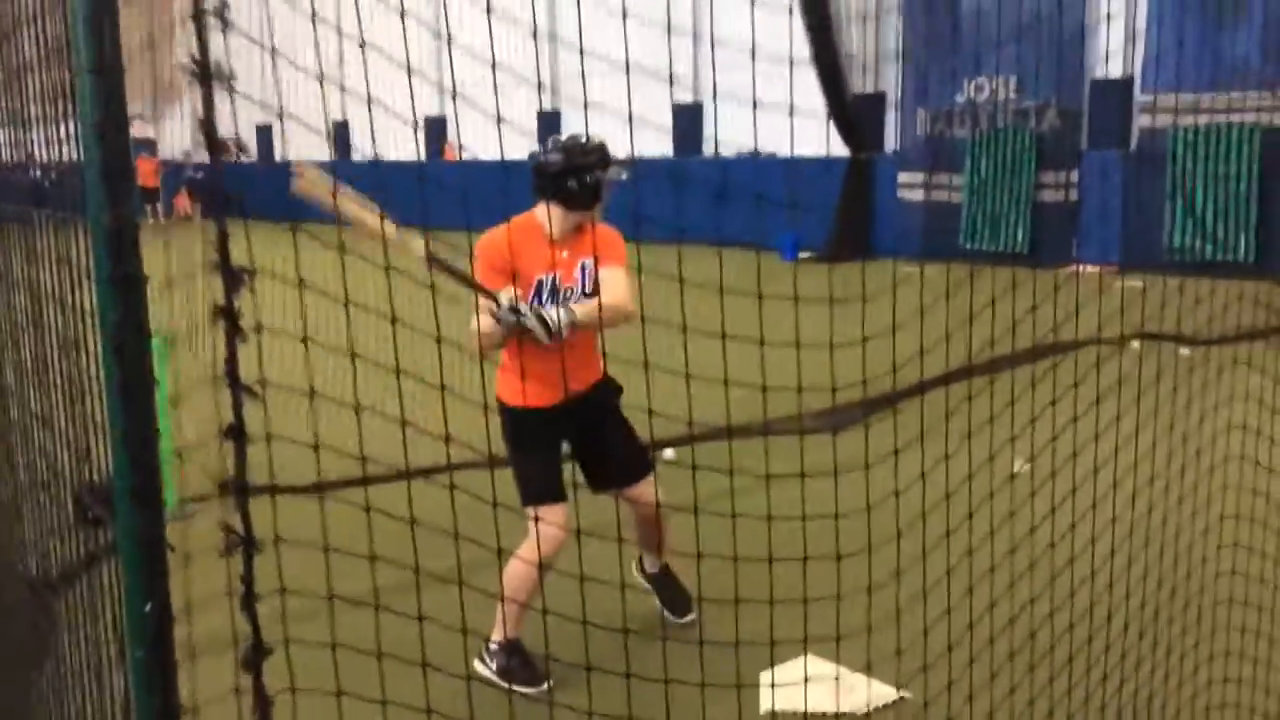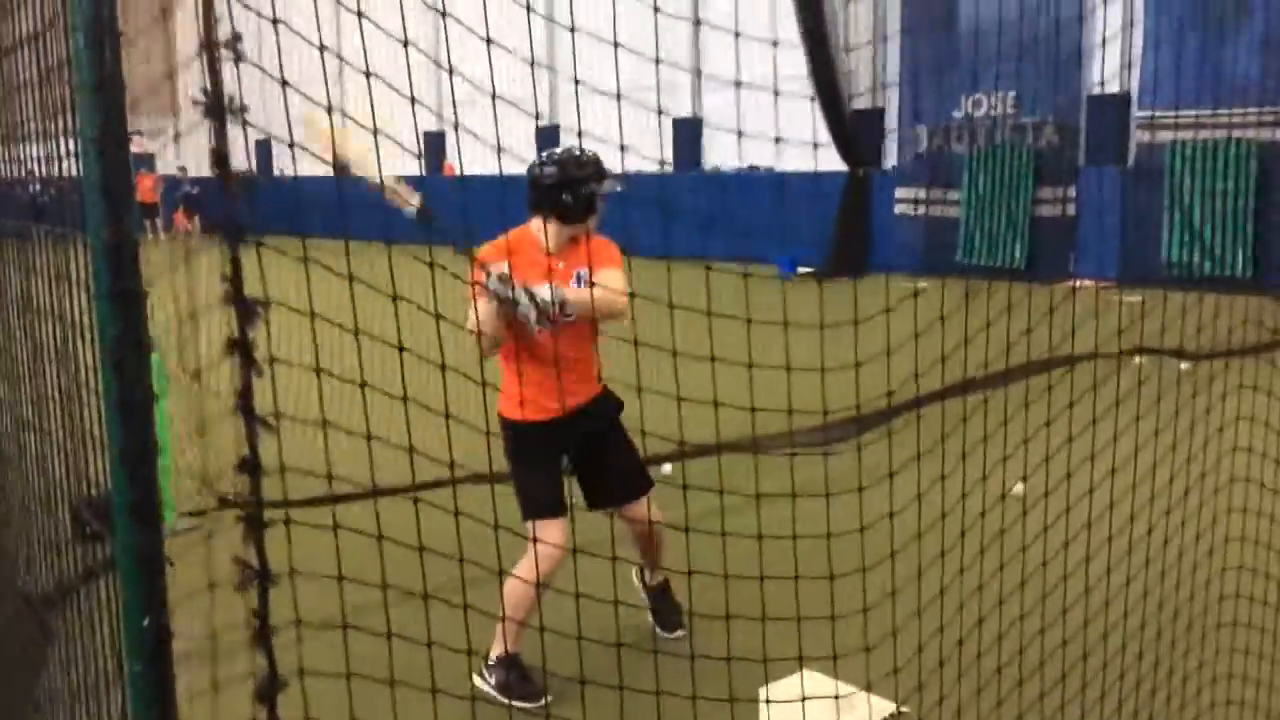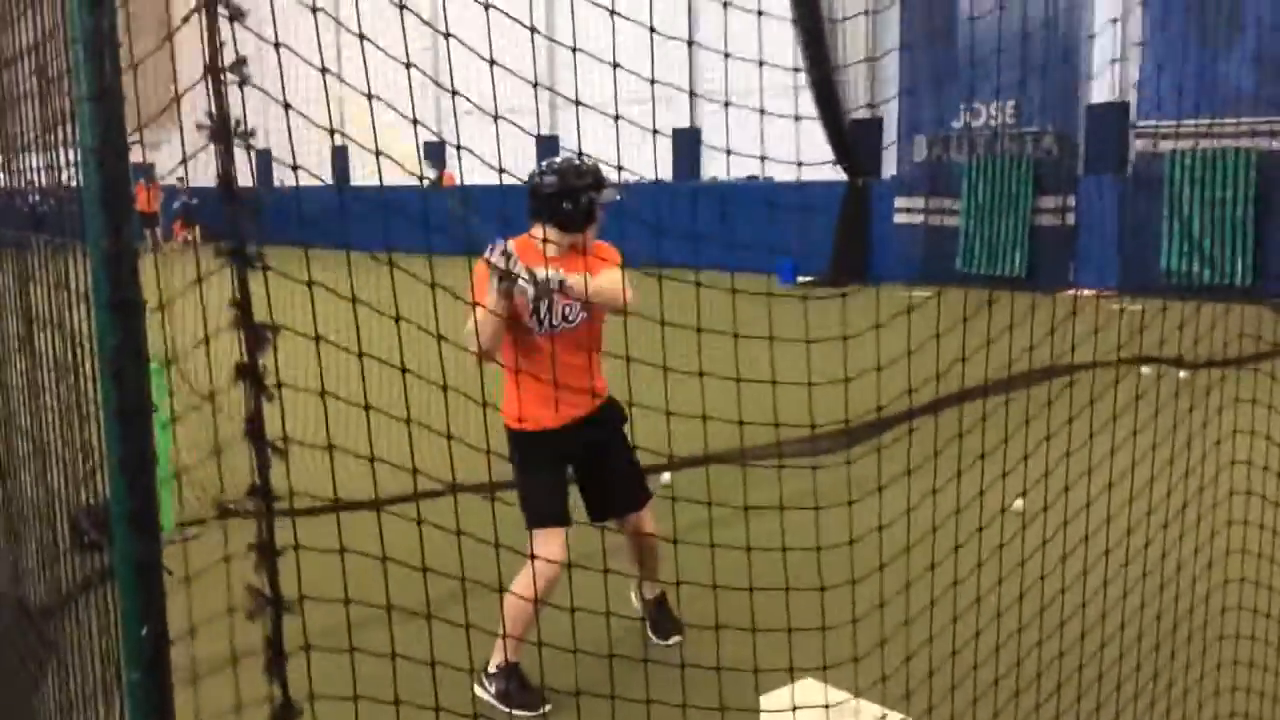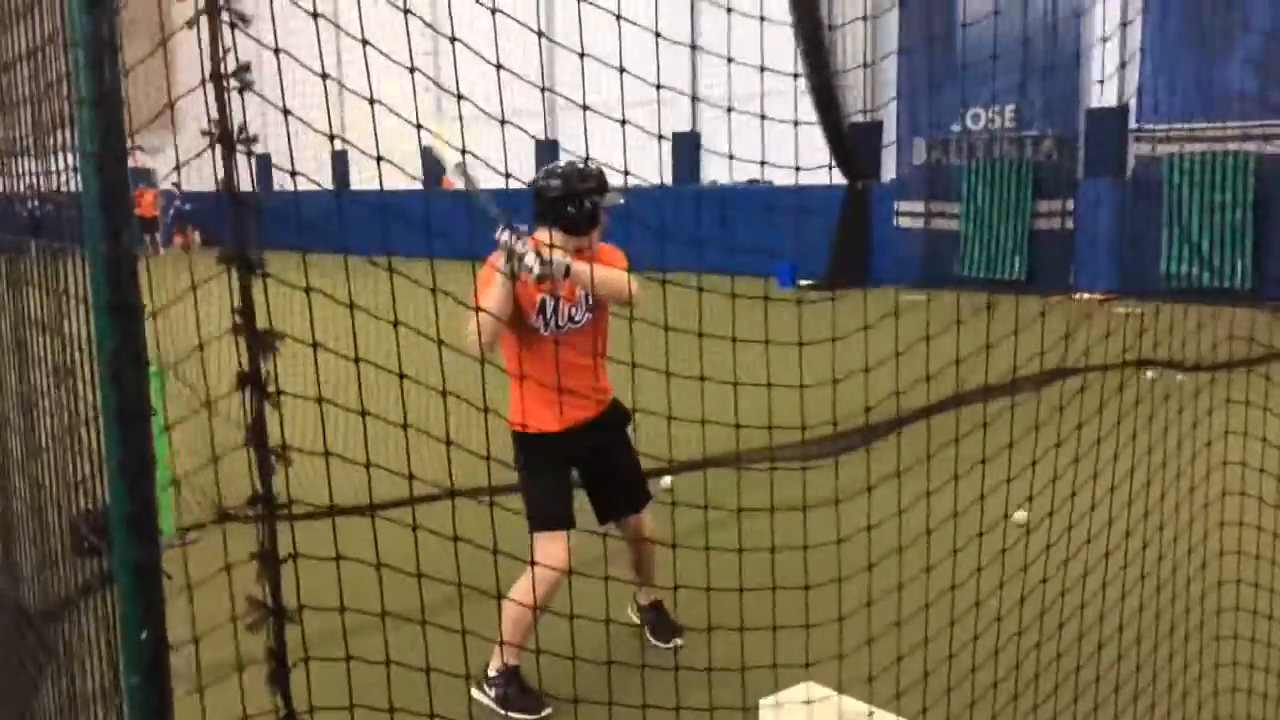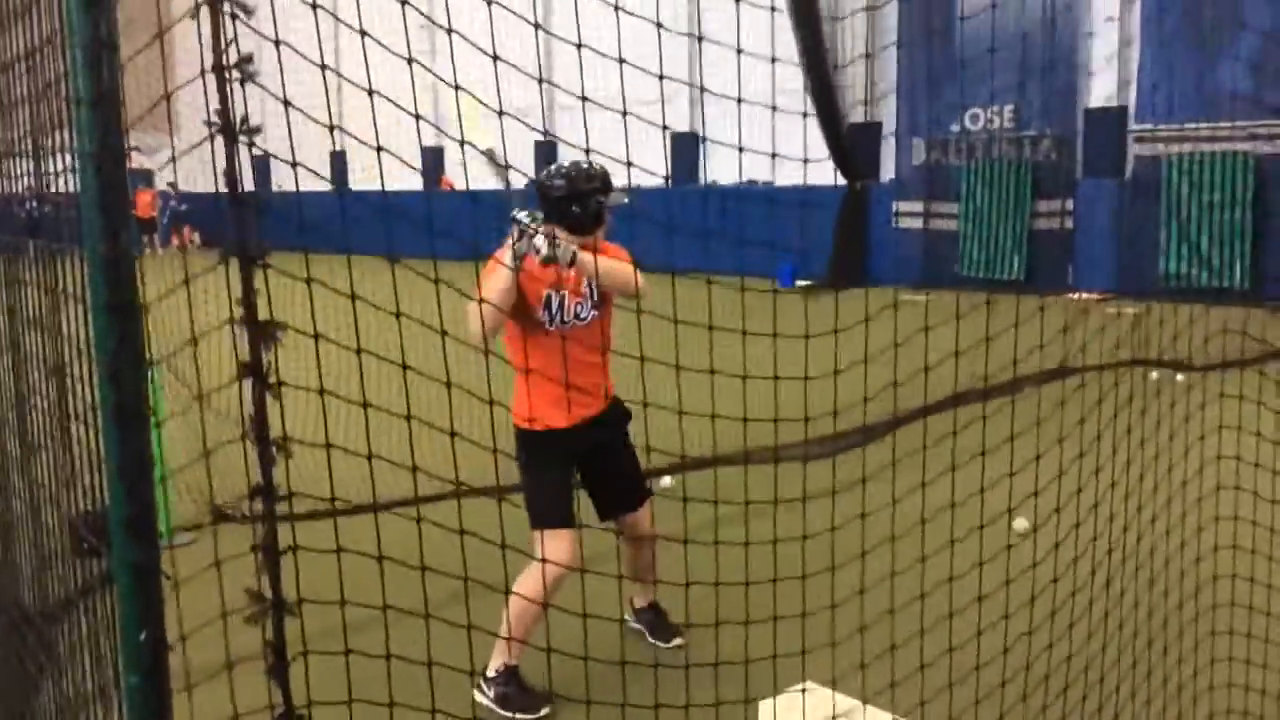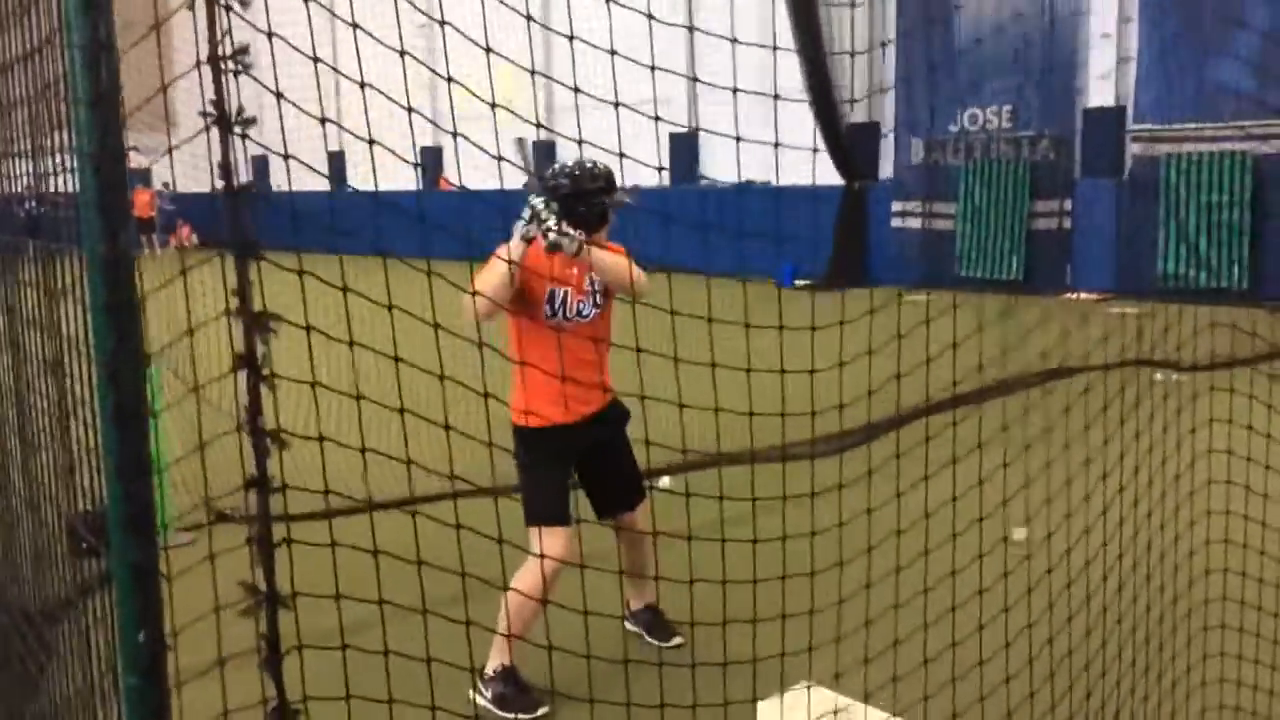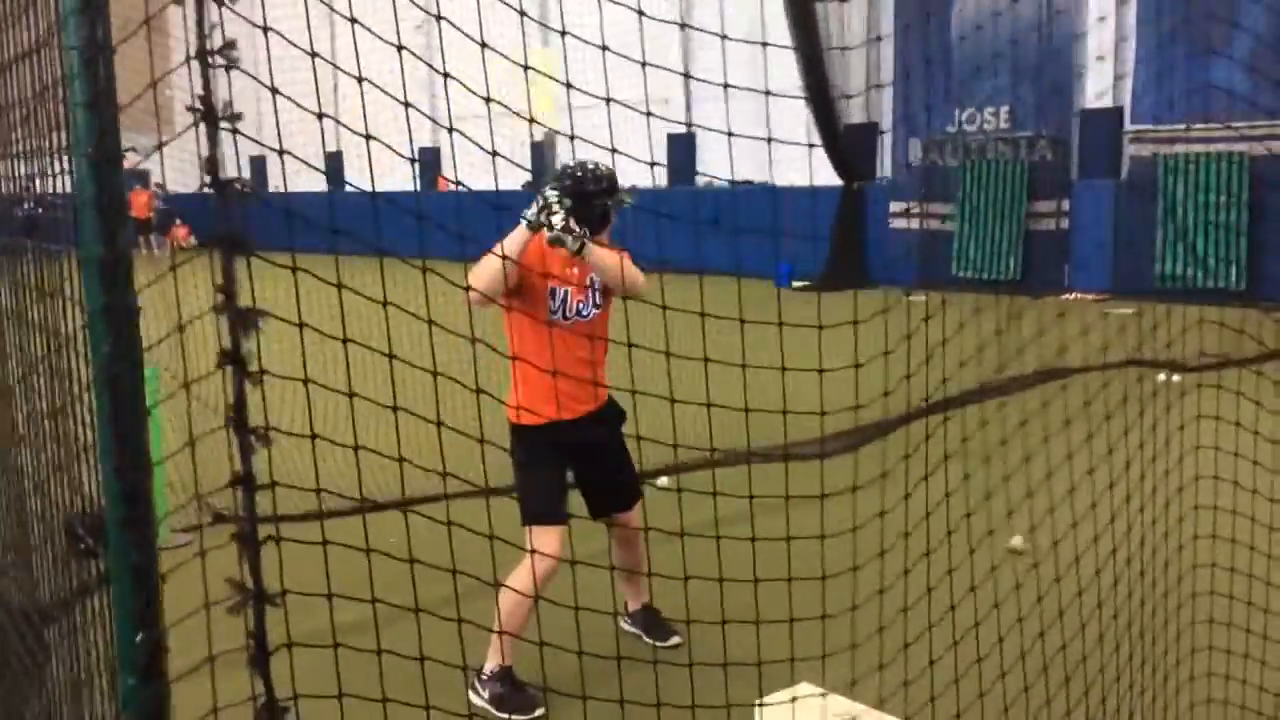
dt=0.1s
person 1, frame 1
left shoulder: (605, 239)
right shoulder: (500, 244)
left elbow: (622, 305)
right elbow: (484, 330)
left wrist: (563, 314)
right wrist: (503, 316)
left hip: (589, 391)
right hip: (527, 404)
left knee: (646, 497)
right knee: (550, 533)
left ankle: (654, 565)
right ankle: (498, 647)
person 1, frame 2
left shoulder: (598, 248)
right shoulder: (500, 253)
left elbow: (618, 302)
right elbow: (483, 344)
left wrist: (551, 291)
right wrist: (496, 296)
left hip: (591, 405)
right hip: (528, 419)
left knee: (644, 515)
right knee: (550, 547)
left ankle: (653, 581)
right ankle: (497, 662)
person 1, frame 3
left shoulder: (600, 254)
right shoulder: (503, 259)
left elbow: (621, 298)
right elbow: (482, 348)
left wrist: (551, 279)
right wrist: (500, 285)
left hip: (595, 413)
right hip: (533, 428)
left knee: (642, 525)
right knee: (551, 558)
left ankle: (650, 594)
right ankle: (498, 671)
person 1, frame 4
left shoulder: (603, 256)
right shoulder: (506, 263)
left elbow: (627, 293)
right elbow: (481, 343)
left wrist: (560, 267)
right wrist: (512, 268)
left hip: (600, 417)
right hip: (540, 431)
left knee: (640, 526)
right knee: (554, 561)
left ankle: (646, 603)
right ankle: (497, 675)
person 1, frame 5
left shoulder: (606, 254)
right shoulder: (513, 257)
left elbow: (634, 286)
right elbow: (481, 331)
left wrist: (564, 254)
right wrist: (516, 255)
left hip: (601, 414)
right hip: (542, 428)
left knee: (639, 524)
right knee: (557, 558)
left ankle: (643, 606)
right ankle: (497, 674)
person 1, frame 6
left shoulder: (606, 255)
right shoulder: (522, 255)
left elbow: (637, 284)
right elbow: (480, 306)
left wrist: (574, 245)
right wrist: (524, 237)
left hip: (599, 413)
right hip: (541, 425)
left knee: (635, 522)
right knee: (552, 554)
left ankle: (640, 608)
right ankle: (494, 674)
person 1, frame 7
left shoulder: (605, 255)
right shoulder: (523, 252)
left elbow: (636, 286)
right elbow: (476, 292)
left wrist: (575, 243)
right wrist: (529, 228)
left hip: (595, 412)
right hip: (537, 424)
left knee: (629, 521)
right knee: (546, 552)
left ankle: (636, 609)
right ankle: (491, 675)
